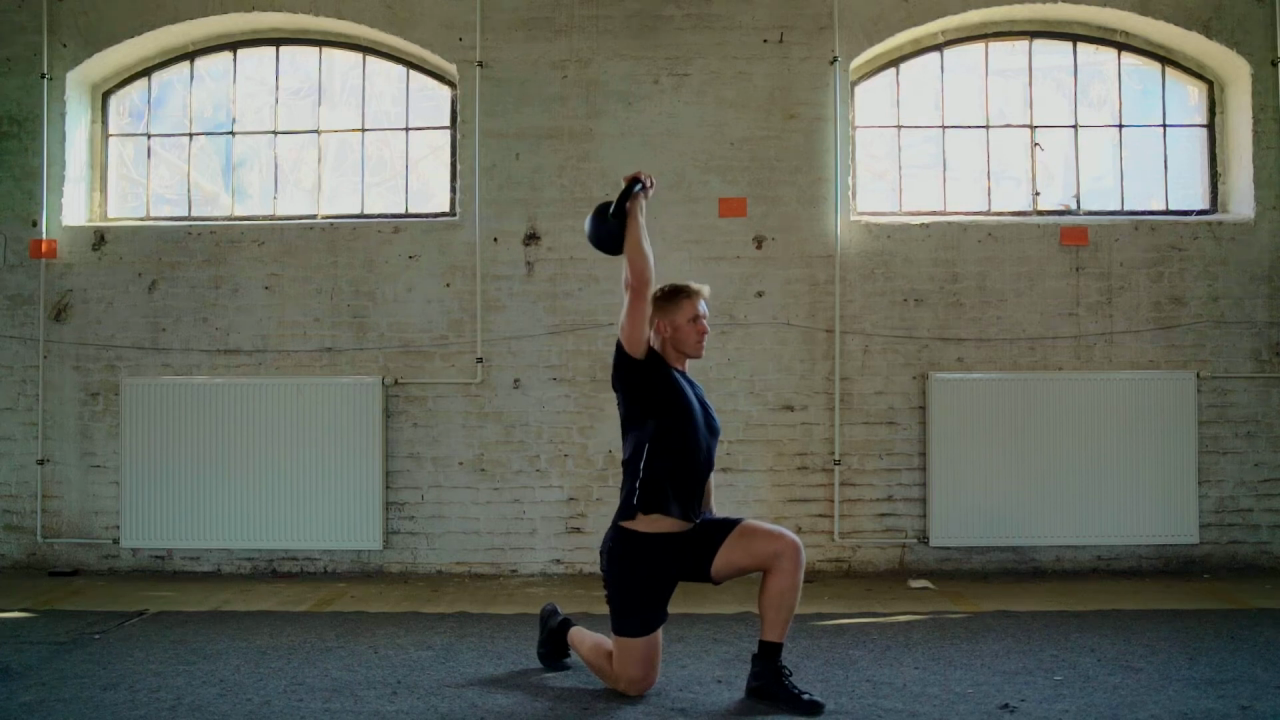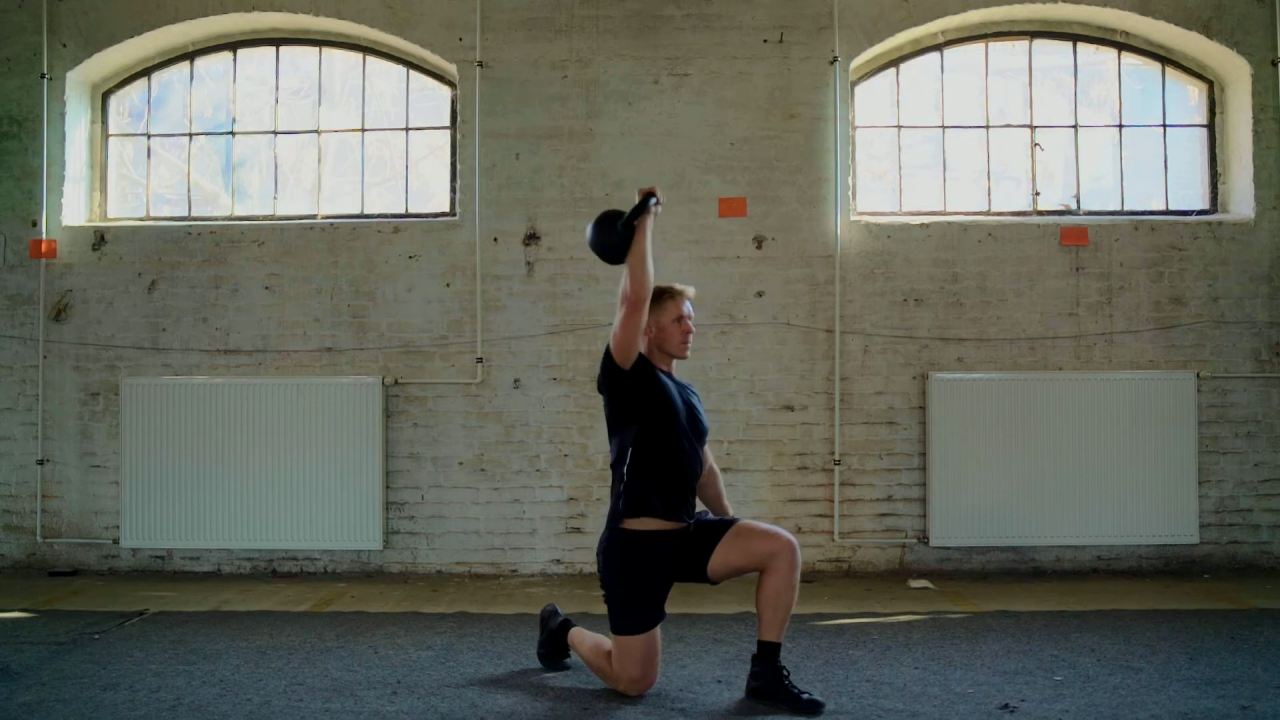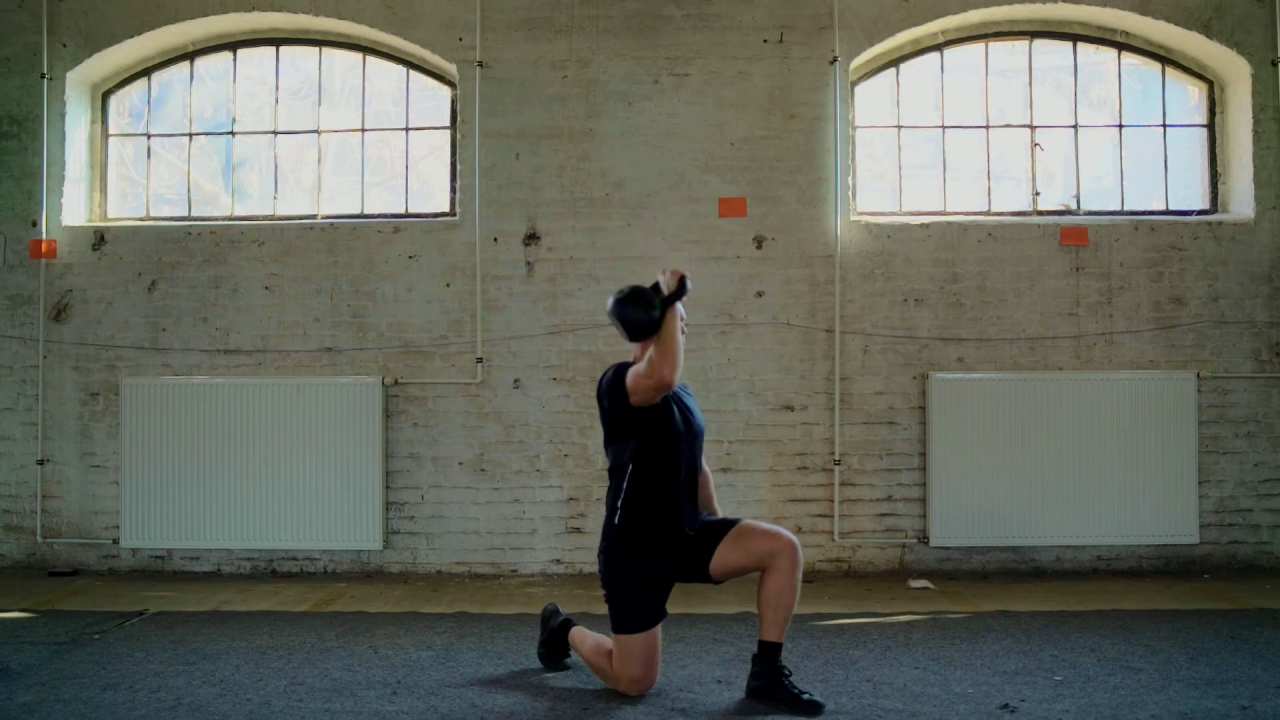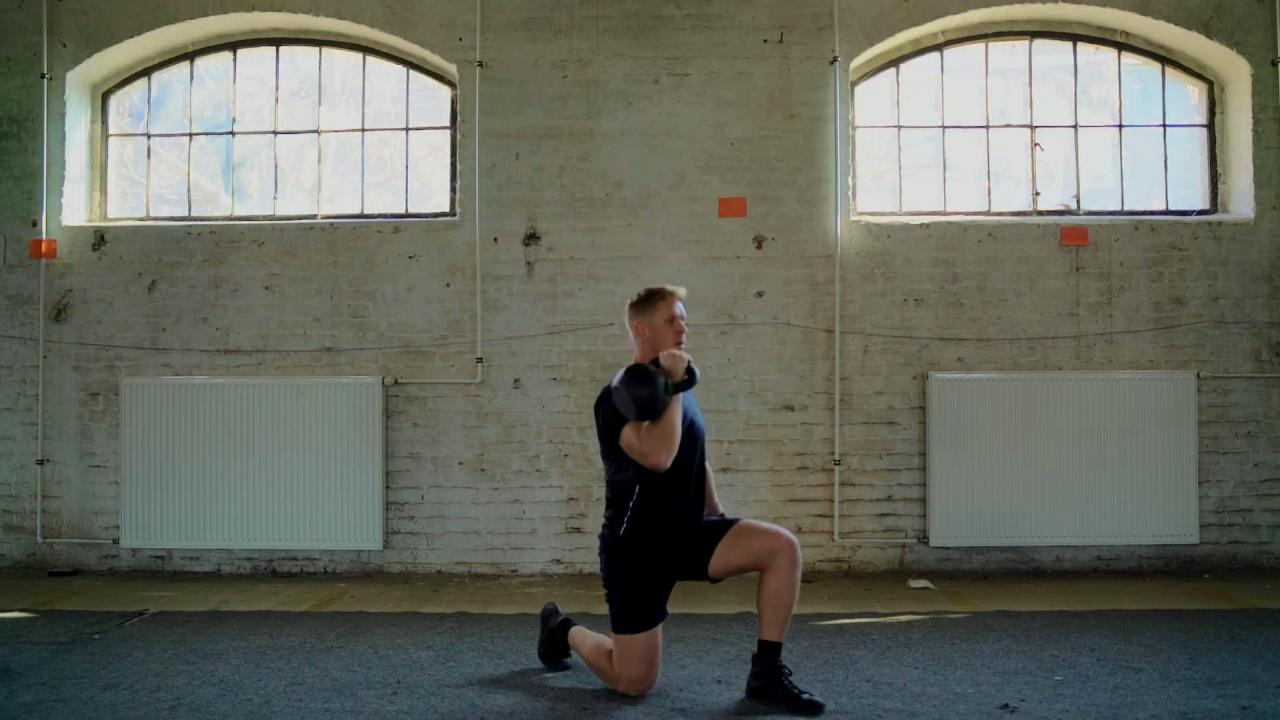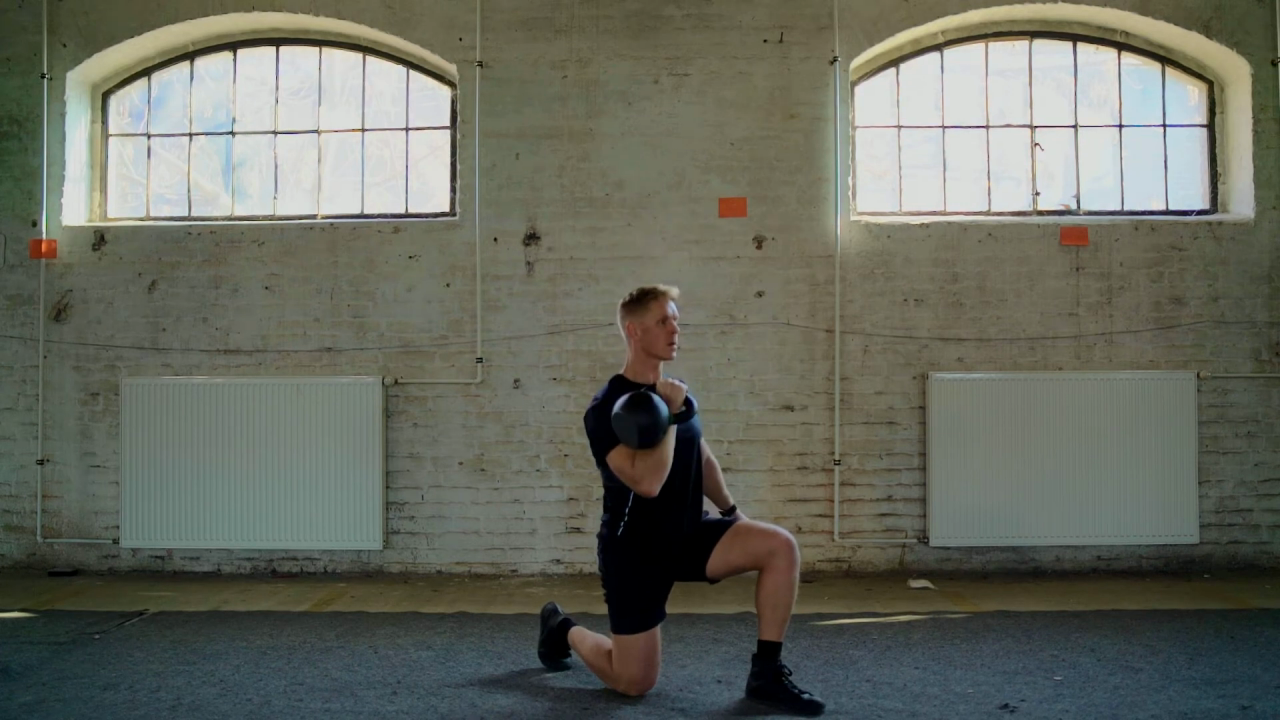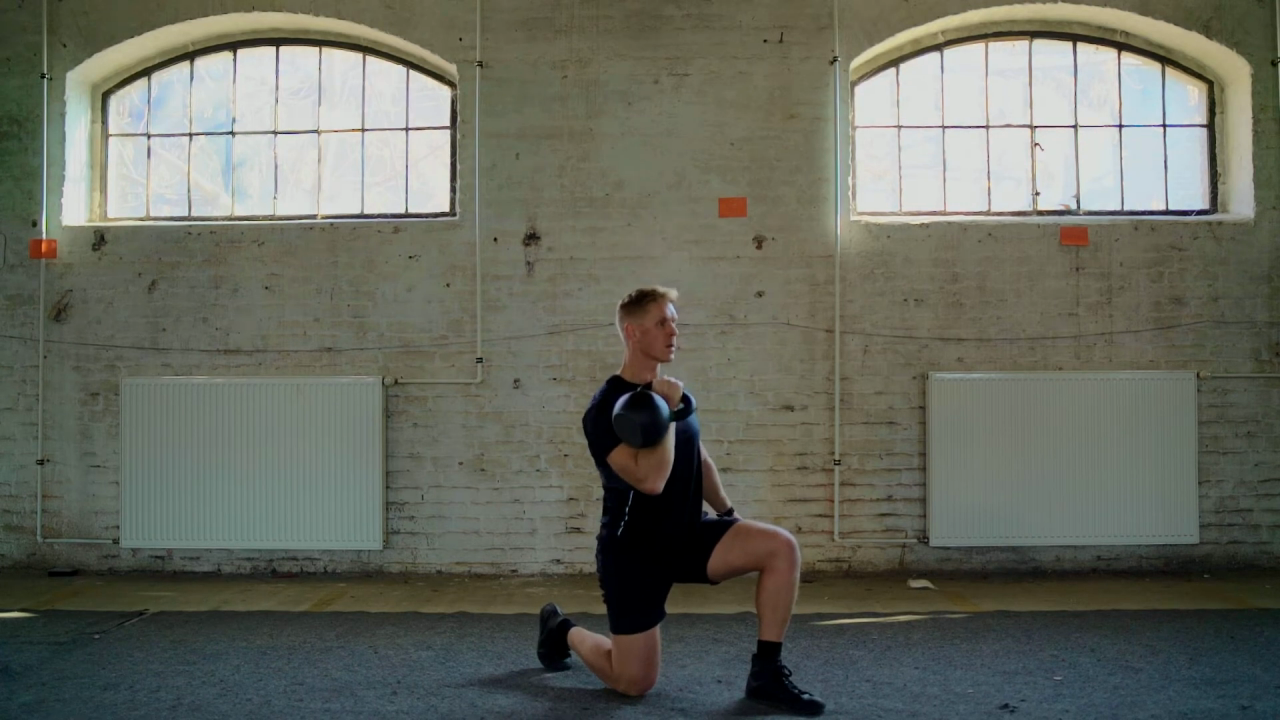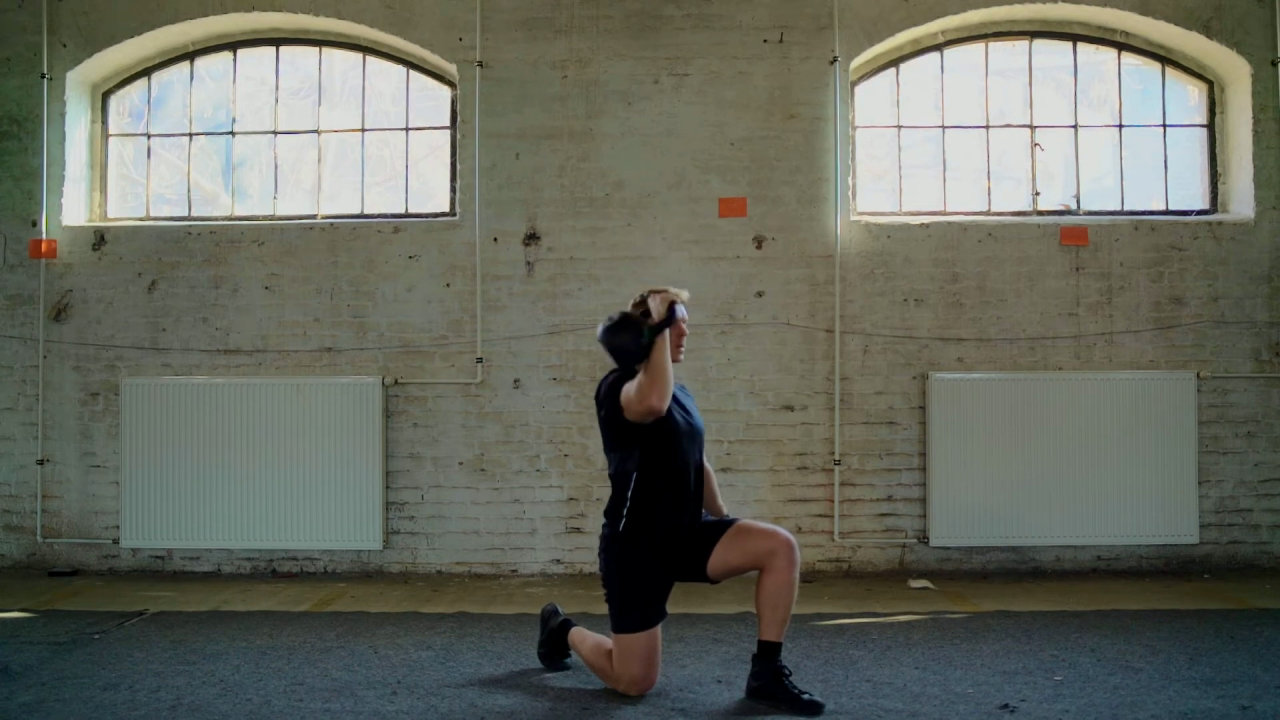
dt=0.4s
person 1, frame 1
left shoulder: (690, 391)
right shoulder: (640, 373)
right elbow: (638, 287)
left wrist: (711, 529)
right wrist: (635, 207)
left hip: (687, 537)
right hip: (639, 548)
left knee: (785, 549)
left ankle: (767, 673)
right ankle: (562, 629)
person 1, frame 2
left shoulder: (685, 395)
right shoulder: (625, 376)
left elbow: (703, 467)
right elbow: (635, 300)
left wrist: (730, 530)
right wrist: (643, 220)
left hip: (684, 533)
right hip: (635, 546)
left knee: (781, 547)
left ankle: (766, 673)
right ankle: (562, 630)
person 1, frame 3
left shoulder: (680, 394)
right shoulder: (619, 381)
right elbow: (664, 375)
left wrist: (717, 529)
right wrist: (667, 300)
left hip: (685, 533)
right hip: (636, 547)
left knee: (782, 547)
right knee: (634, 682)
left ankle: (766, 674)
right ankle: (563, 630)
person 1, frame 4
left shoulder: (676, 389)
right shoulder: (619, 397)
right elbow: (659, 456)
left wrist: (719, 521)
right wrist: (670, 383)
left hip: (686, 533)
right hip: (636, 547)
left knee: (782, 547)
right knee: (635, 682)
left ankle: (766, 673)
right ankle: (564, 630)
person 1, frame 5
left shoulder: (675, 390)
right shoulder: (608, 409)
left elbow: (701, 458)
right elbow: (648, 482)
left wrist: (731, 512)
right wrist: (668, 413)
left hip: (686, 533)
right hip: (635, 548)
left knee: (780, 547)
right knee: (635, 682)
left ankle: (766, 673)
right ankle: (564, 630)
person 1, frame 6
left shoulder: (672, 392)
right shoulder: (607, 409)
right elbow: (651, 481)
left wrist: (728, 514)
right wrist: (666, 411)
left hip: (685, 534)
right hip: (633, 550)
left knee: (780, 547)
right knee: (635, 683)
left ankle: (766, 673)
right ankle: (563, 631)
person 1, frame 7
left shoulder: (682, 394)
right shoulder: (617, 387)
right elbow: (653, 401)
left wrist: (725, 524)
right wrist: (656, 325)
left hip: (686, 532)
right hip: (635, 547)
left knee: (779, 546)
right knee: (634, 682)
left ankle: (766, 674)
right ankle: (563, 631)
